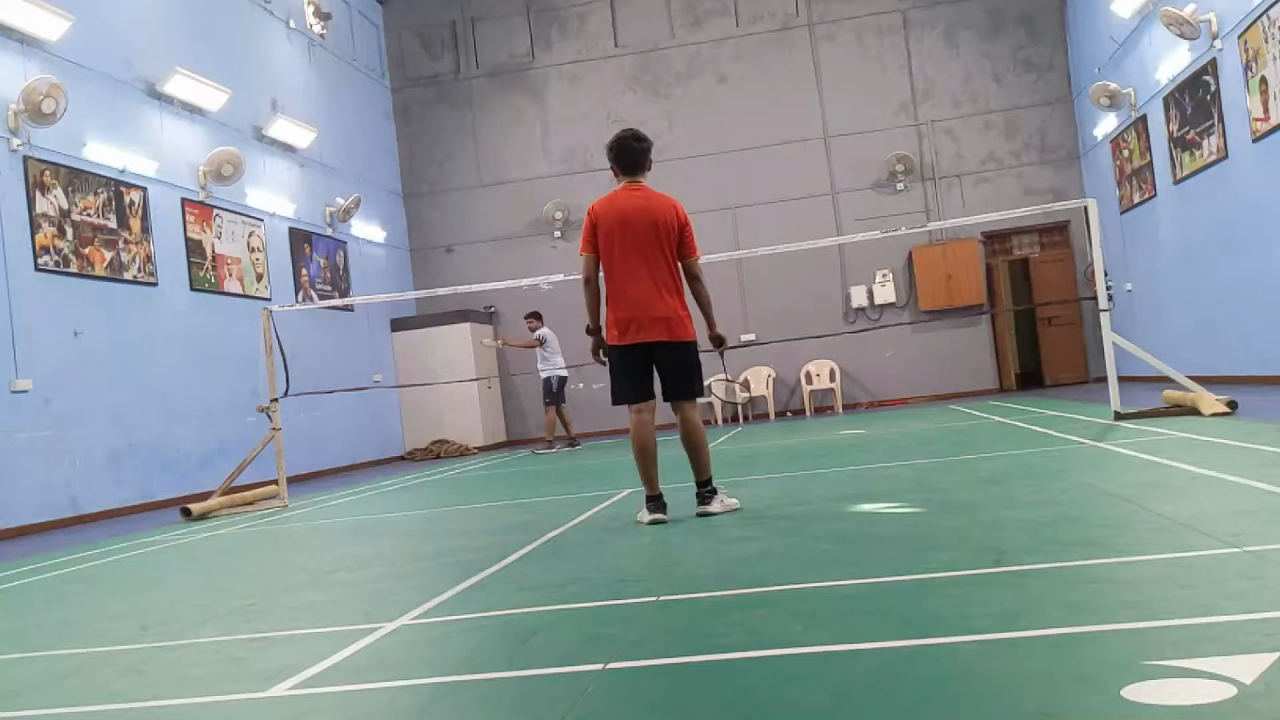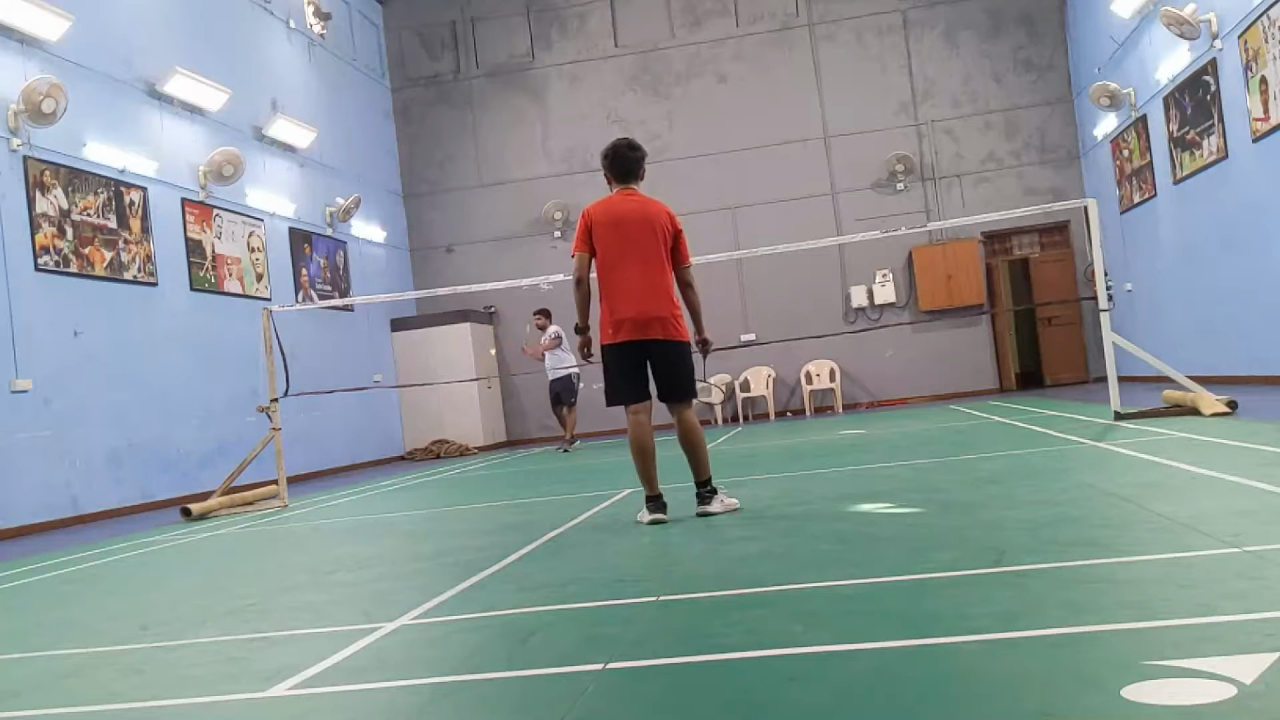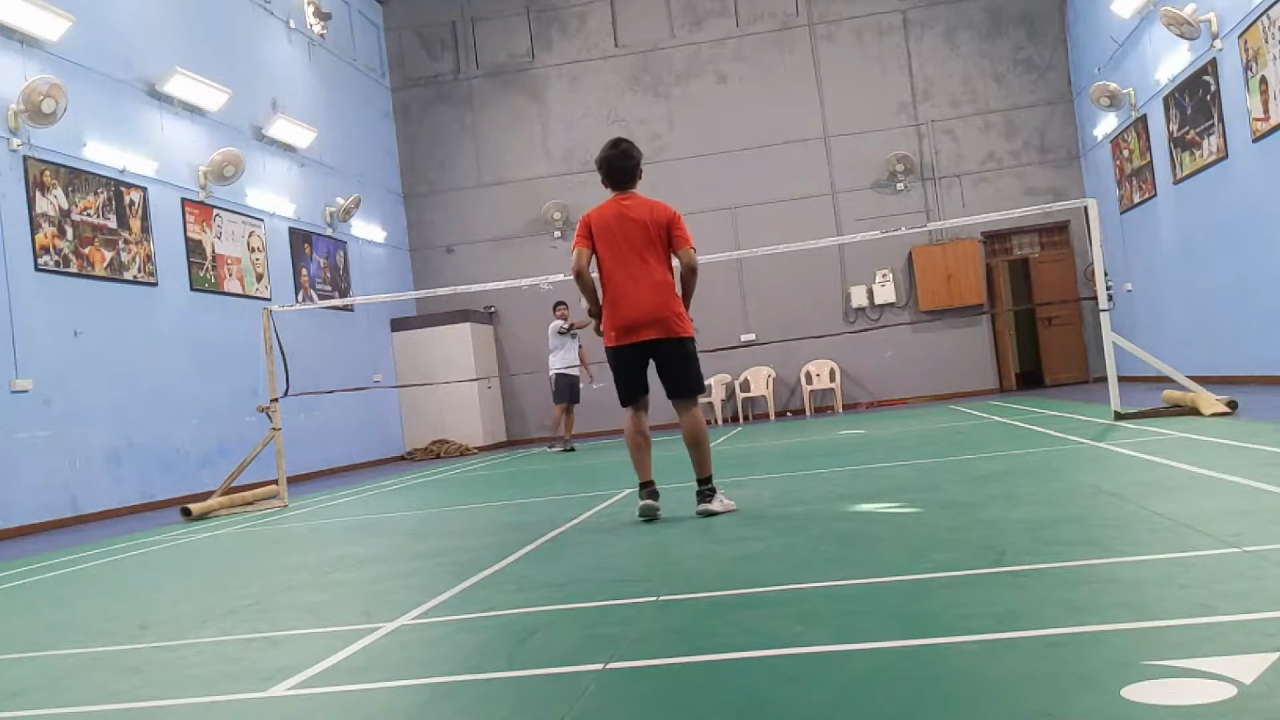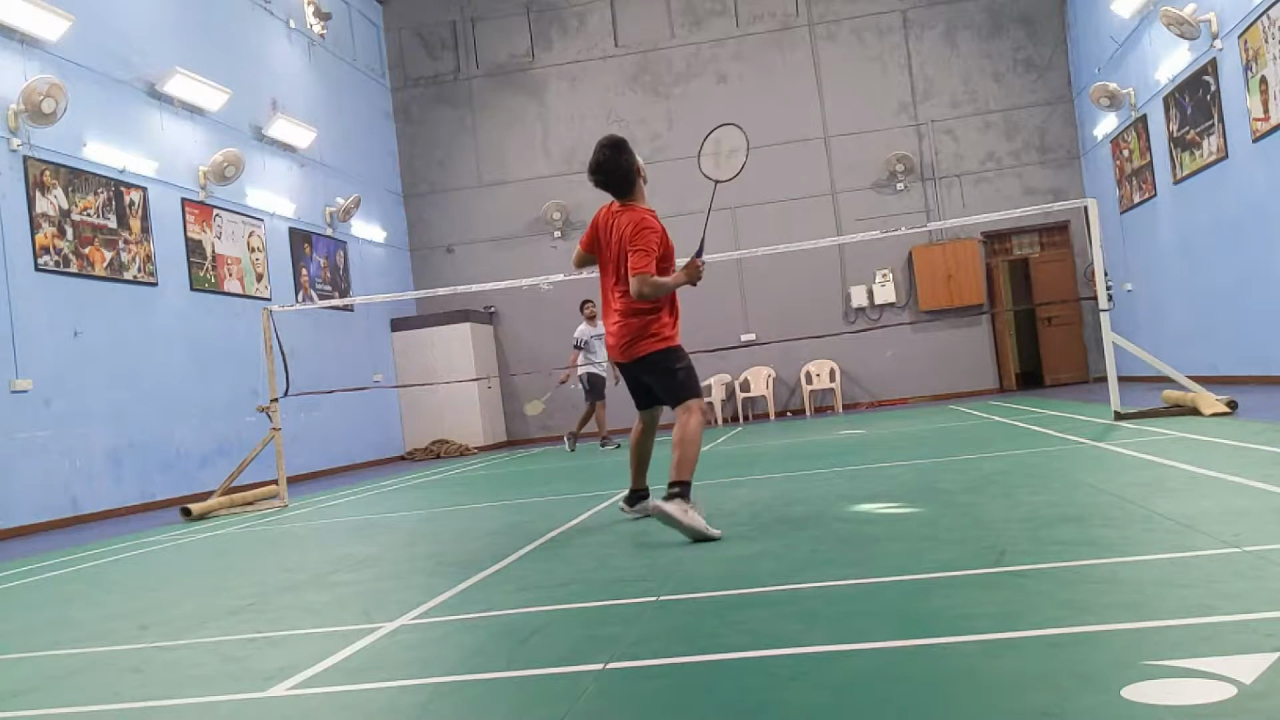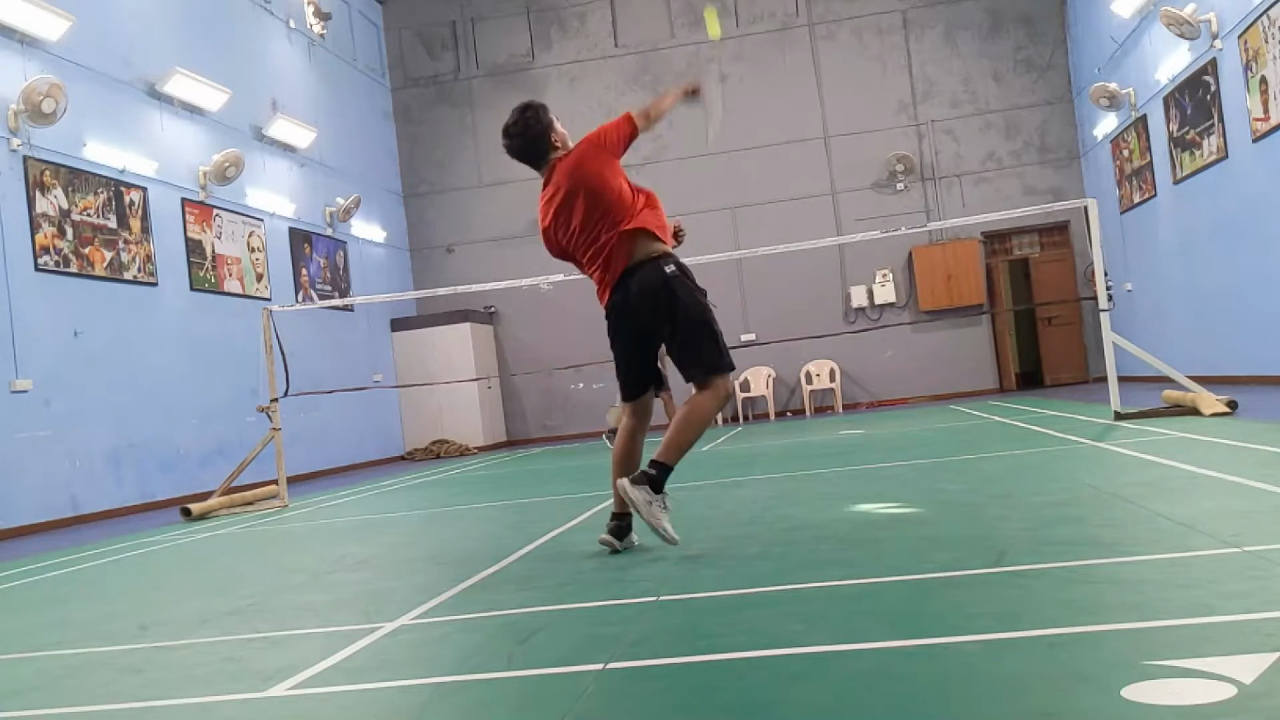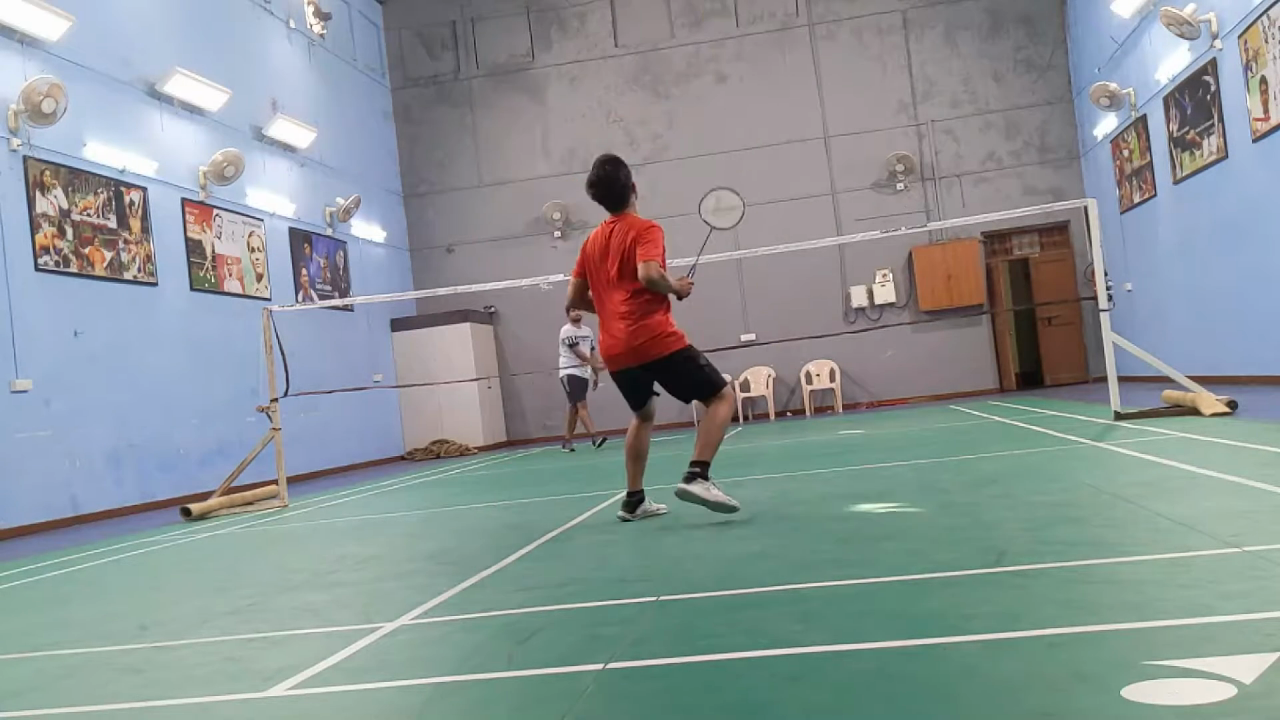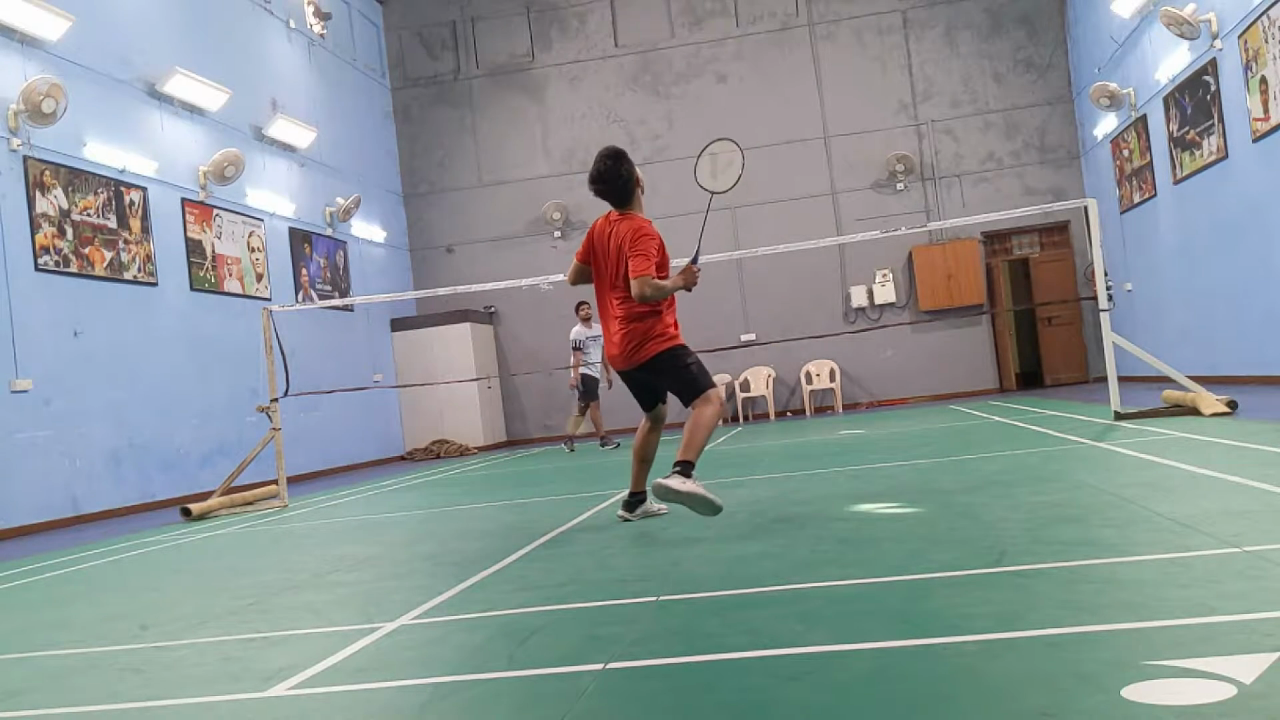
dt=0.5s
person 1, frame 1
left shoulder: (598, 212)
right shoulder: (672, 208)
left elbow: (589, 277)
right elbow: (694, 274)
left wrist: (595, 331)
right wrist: (712, 324)
left hip: (624, 330)
right hip: (673, 326)
left knee: (640, 412)
right knee: (686, 408)
left ankle: (654, 502)
right ankle: (707, 494)
person 1, frame 2
left shoulder: (592, 215)
right shoulder: (664, 214)
left elbow: (580, 277)
right elbow: (686, 280)
left wrist: (582, 328)
right wrist: (700, 329)
left hip: (618, 329)
right hip: (666, 324)
left knee: (637, 412)
right knee: (682, 409)
left ankle: (653, 502)
right ankle: (707, 494)
person 1, frame 3
left shoulder: (591, 220)
right shoulder: (664, 213)
left elbow: (579, 270)
right elbow: (689, 264)
left wrist: (598, 308)
right wrist: (684, 303)
left hip: (621, 329)
right hip: (667, 321)
left knee: (636, 410)
right knee: (687, 405)
left ankle: (647, 491)
right ankle: (707, 493)
person 1, frame 4
left shoulder: (605, 216)
right shoulder: (645, 226)
left elbow: (580, 259)
right elbow: (642, 289)
right wrist: (683, 277)
left hip: (622, 341)
right hip: (651, 338)
left knee: (648, 414)
right knee: (691, 408)
left ankle: (637, 496)
right ankle: (676, 499)
person 1, frame 5
left shoulder: (548, 215)
right shoulder: (587, 153)
right elbow: (643, 118)
right wrist: (678, 93)
left hip: (619, 297)
right hip: (659, 274)
left knee: (634, 409)
right knee: (715, 386)
left ankle: (620, 522)
right ankle: (650, 480)
person 1, frame 6
left shoulder: (591, 241)
right shoulder: (645, 230)
left elbow: (576, 299)
right elbow: (649, 275)
right wrist: (674, 289)
left hip: (616, 351)
right hip: (658, 340)
left knee: (644, 415)
right knee: (721, 399)
left ankle: (632, 501)
right ankle: (697, 477)
person 1, frame 7
left shoulder: (599, 227)
right shoulder: (641, 232)
left elbow: (574, 277)
right elbow: (643, 290)
right wrist: (680, 281)
left hip: (621, 348)
right hip: (654, 340)
left knee: (655, 415)
right knee: (709, 400)
left ankle: (635, 499)
right ankle: (681, 475)
